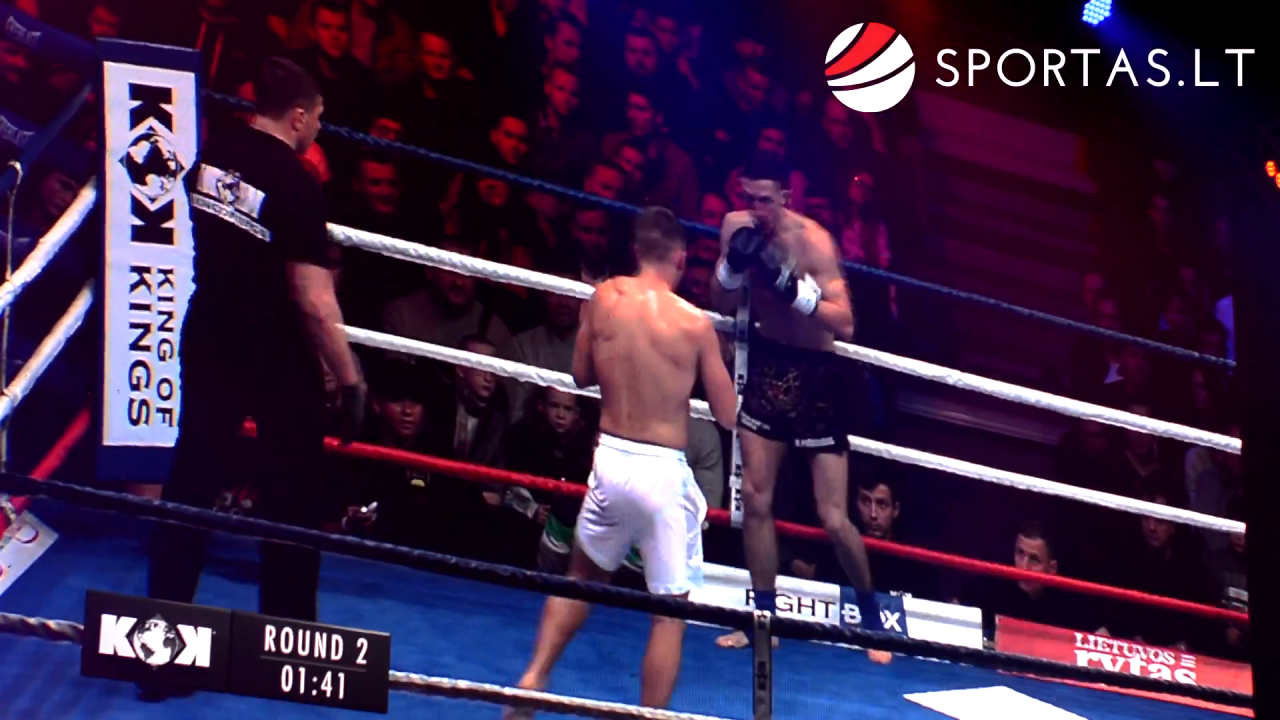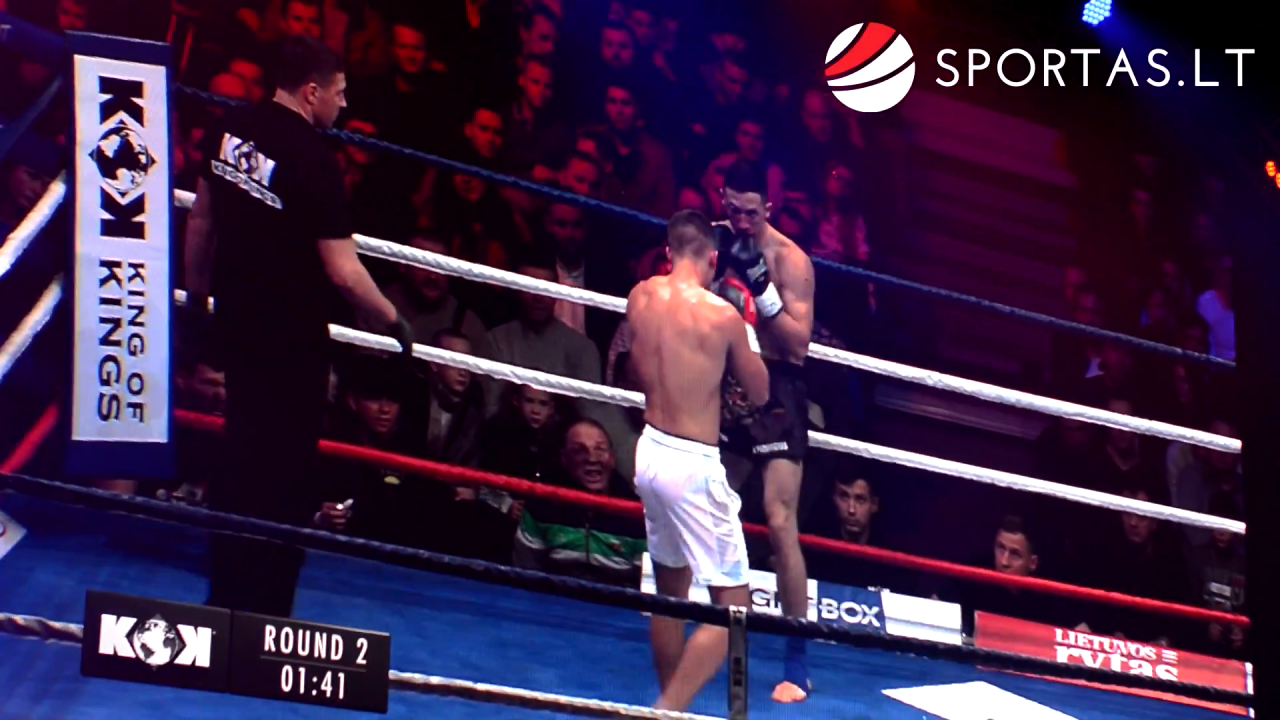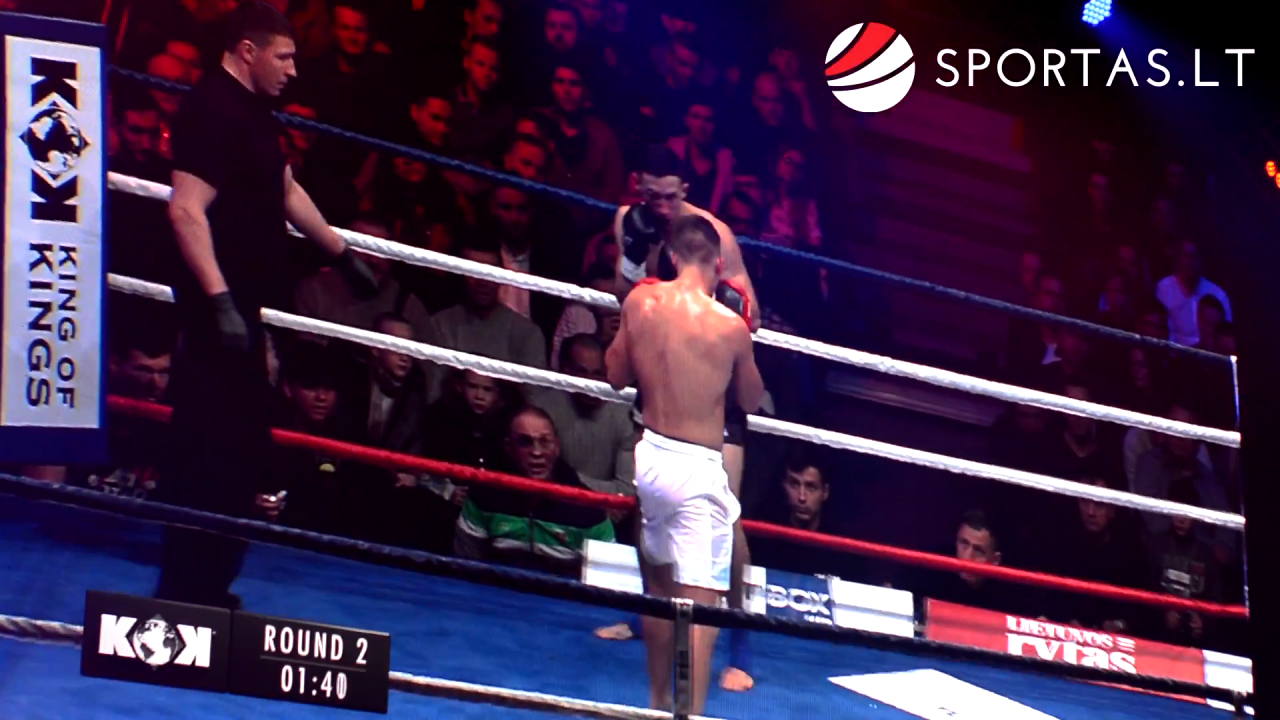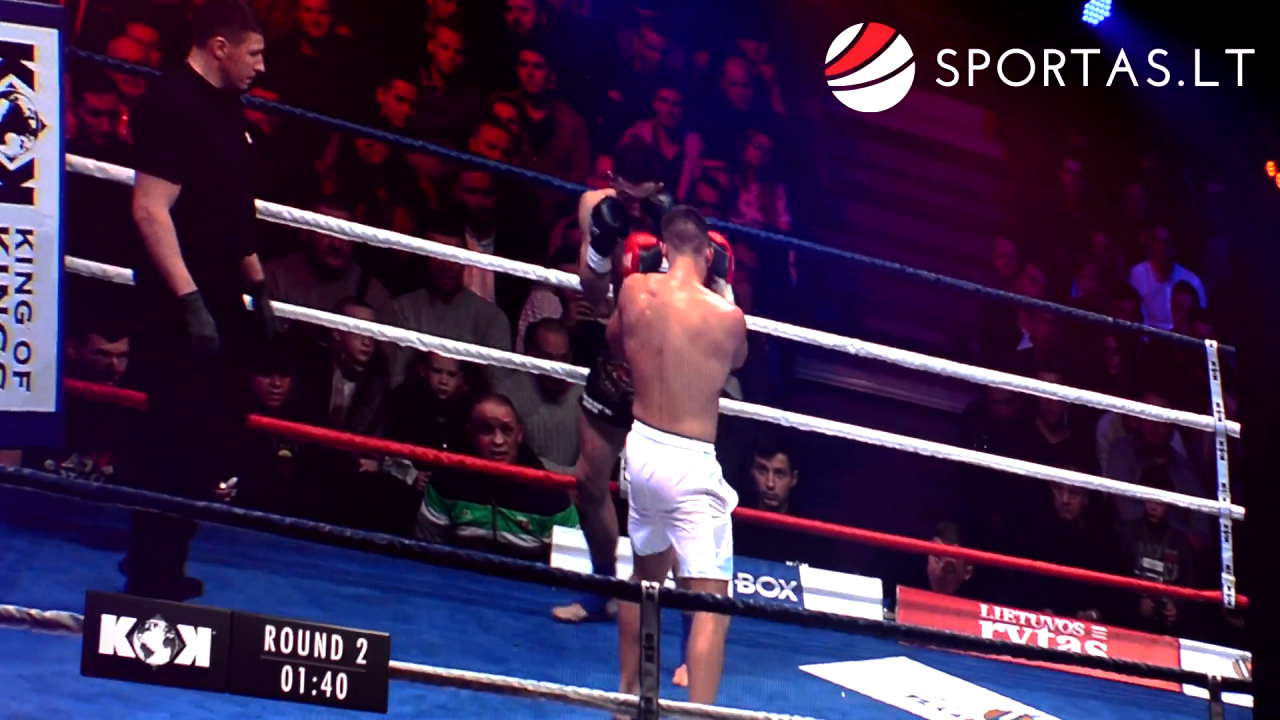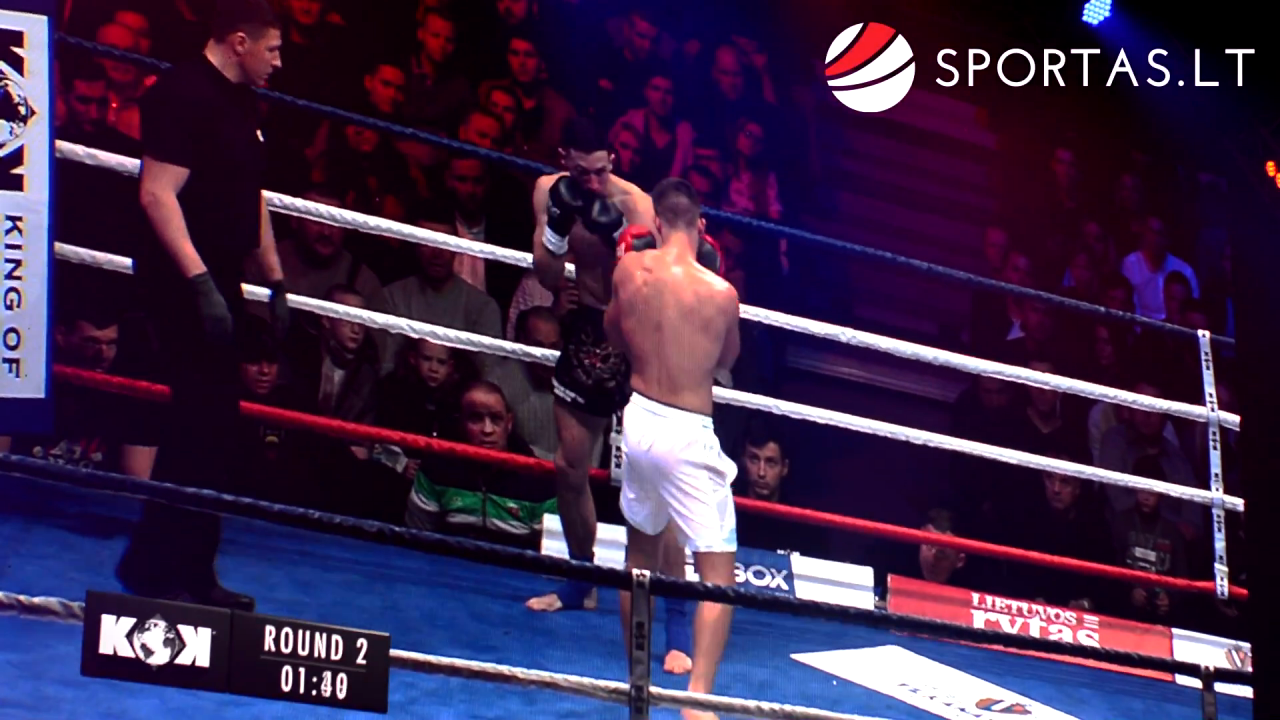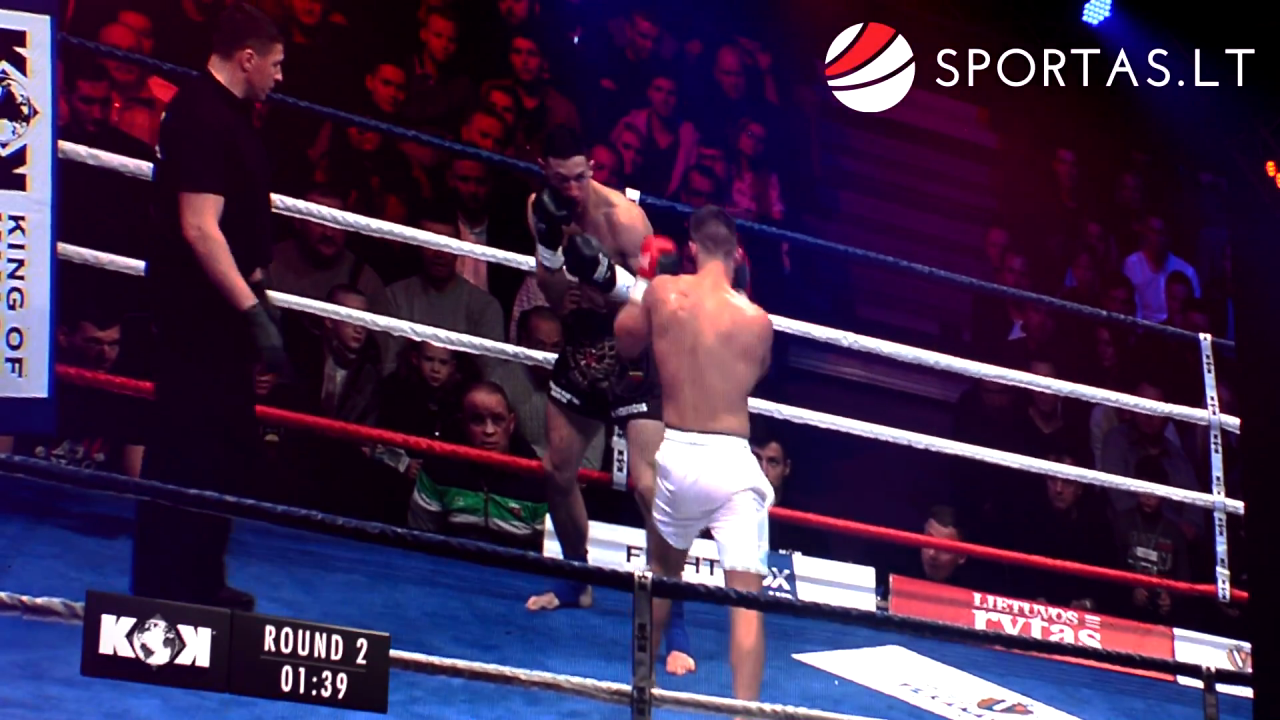
dt=0.5s
person 1, frame 1
left shoulder: (210, 157)
right shoulder: (297, 188)
right elbow: (317, 304)
right wrist: (353, 386)
left hip: (209, 345)
right hip: (280, 358)
left knee: (190, 486)
right knee: (293, 492)
person 1, frame 2
left shoulder: (231, 129)
right shoulder: (312, 159)
left elbow: (201, 220)
right elbow: (343, 271)
left wrist: (198, 293)
right wrist: (394, 322)
left hip: (237, 317)
right hip: (291, 331)
left knee: (251, 449)
right knee: (286, 469)
left ankle: (230, 589)
right ankle: (259, 610)
person 1, frame 3
left shoulder: (252, 110)
right shoulder: (213, 110)
left elbow: (287, 192)
right elbow: (186, 209)
left wrist: (344, 254)
right wrist: (219, 299)
left hip: (240, 296)
right hip: (219, 300)
left knee: (214, 440)
right knee: (224, 445)
left ankle: (192, 581)
right ankle: (190, 587)
person 1, frame 4
left shoulder: (224, 106)
right shoulder: (173, 105)
right elbow: (149, 209)
left wrist: (257, 286)
right wrist: (189, 301)
left hip: (219, 291)
right hip: (184, 298)
left knee: (212, 432)
right knee: (180, 436)
left ankle: (158, 568)
right ankle: (152, 581)
person 1, frame 5
left shoulder: (241, 104)
right shoulder: (183, 94)
left elbow: (251, 202)
right elbow: (157, 194)
left wrist: (277, 285)
right wrist: (201, 281)
left hip: (218, 281)
right hip: (190, 285)
left knee: (211, 426)
right knee: (202, 423)
left ankle: (189, 573)
right ankle: (151, 566)
person 1, frame 6
left shoulder: (222, 111)
right shoulder: (203, 117)
right elbow: (199, 228)
left wrist: (257, 291)
right wrist: (253, 312)
left hip: (211, 301)
right hip: (198, 303)
left knee: (222, 442)
right knee: (189, 446)
left ankle: (198, 578)
right ankle: (166, 590)
person 2, frame 1
left shoulder: (813, 241)
right shoulder: (736, 226)
left elbow: (845, 324)
right elbow: (723, 305)
left wrist: (792, 288)
right wrist: (733, 267)
left hip: (816, 373)
right hip: (766, 365)
left knee: (833, 519)
right knee: (755, 501)
left ankle: (870, 613)
right ankle: (765, 616)
person 2, frame 2
left shoulder: (791, 259)
right shoulder: (717, 237)
left elbow: (799, 344)
left wrist: (762, 286)
left hip: (778, 388)
right hip: (731, 379)
left knee: (780, 524)
left ankle: (797, 661)
person 2, frame 3
left shoulder: (715, 235)
right shoulder: (628, 220)
left elbow: (745, 317)
right elbow: (628, 305)
right wrist: (632, 254)
left ankle: (738, 645)
person 2, frame 4
right shoulder: (594, 207)
right elbow: (591, 295)
left wrist: (662, 259)
right wrist: (600, 243)
right hip: (614, 354)
right knee: (589, 481)
right ankle: (601, 593)
person 2, frame 5
left shoulder: (637, 205)
right shoulder: (548, 191)
right elbow: (547, 275)
left wrist: (619, 244)
right wrist: (559, 223)
right hip: (584, 333)
right knee: (569, 471)
left ankle: (677, 624)
right ankle: (580, 584)
person 2, frame 6
left shoulder: (623, 215)
right shoulder: (540, 206)
right elbow: (554, 294)
left wrist: (602, 274)
right wrist: (548, 237)
left hip: (633, 350)
right hip: (581, 338)
left knee: (647, 487)
right knee: (558, 472)
left ankle: (673, 626)
right ankle: (576, 582)
person 3, frame 1
left shoulder: (602, 298)
right shoulder: (694, 323)
left elbow: (581, 375)
right elbow: (727, 411)
left hip: (610, 462)
right hip: (665, 472)
left knee: (581, 578)
right knee: (669, 616)
person 3, frame 2
left shoulder: (640, 295)
right shoulder: (722, 314)
right elbow: (759, 393)
left hip: (650, 453)
right hip: (693, 465)
left knee: (670, 591)
right knee: (731, 605)
left ankle: (670, 711)
right ankle: (668, 712)
person 3, frame 3
left shoulder: (638, 301)
right shoulder: (728, 325)
left elbow: (615, 377)
right elbow: (750, 400)
left hip: (651, 458)
right hip: (697, 470)
left knee: (663, 583)
right knee: (701, 609)
left ankle: (659, 703)
person 3, frame 4
left shoulder: (634, 291)
right shoulder: (726, 315)
left hip: (642, 449)
right hip: (691, 463)
left knee: (647, 570)
right knee: (709, 605)
left ankle: (627, 691)
person 3, frame 5
left shoulder: (629, 268)
right shoulder: (721, 293)
left hip: (640, 422)
right hip: (689, 436)
left knee: (641, 553)
right knee: (717, 574)
person 3, frame 6
left shoulder: (661, 292)
right shoulder: (756, 320)
left elbow: (625, 342)
left hip: (679, 455)
right hip: (732, 462)
left knee: (664, 562)
right knee: (746, 599)
